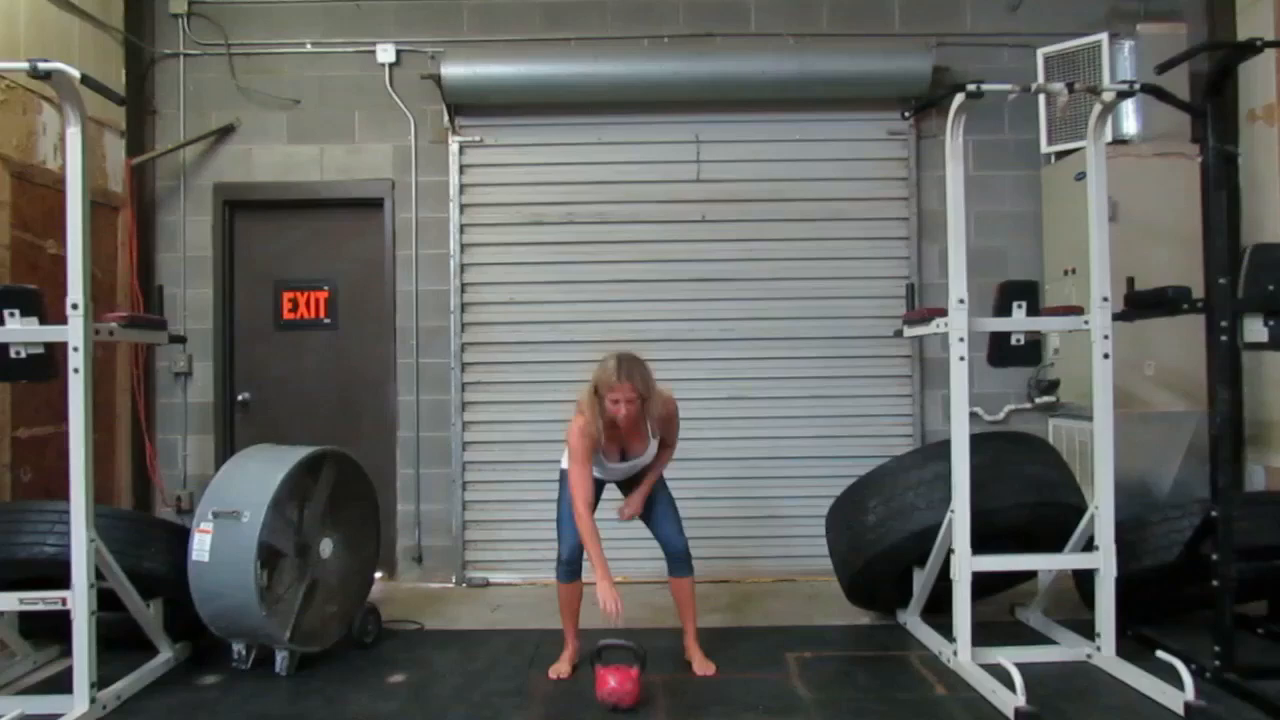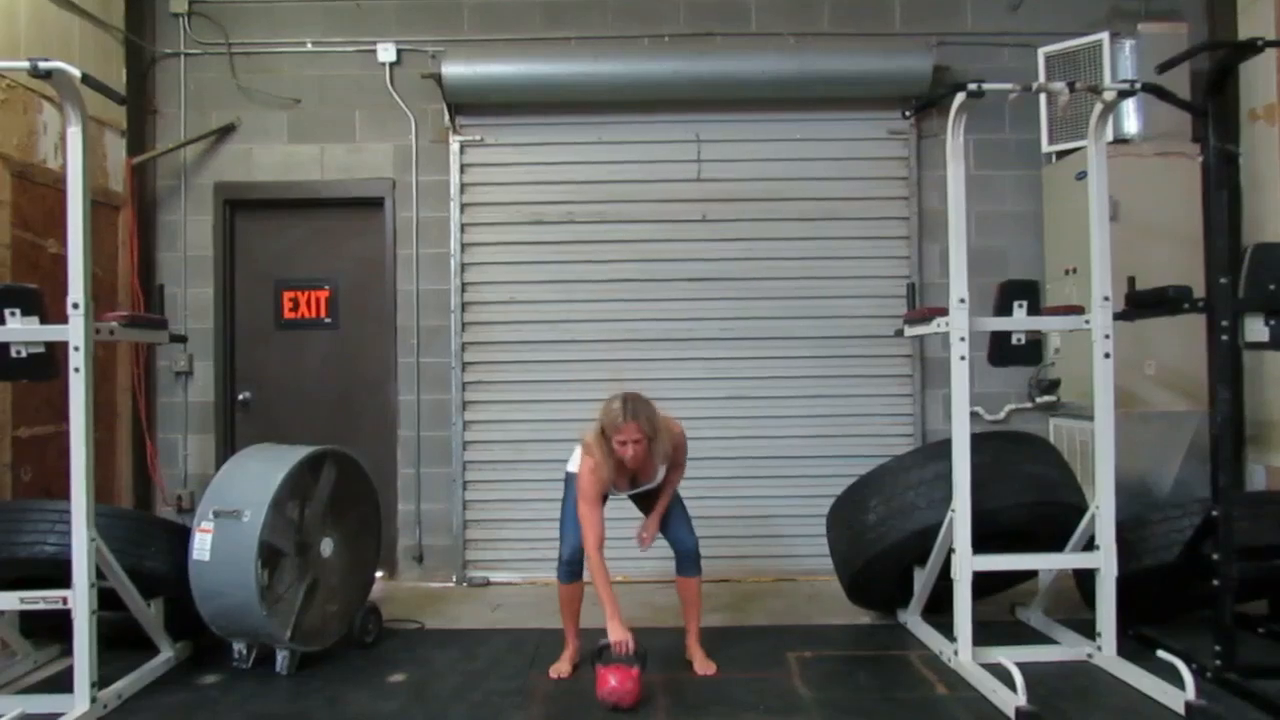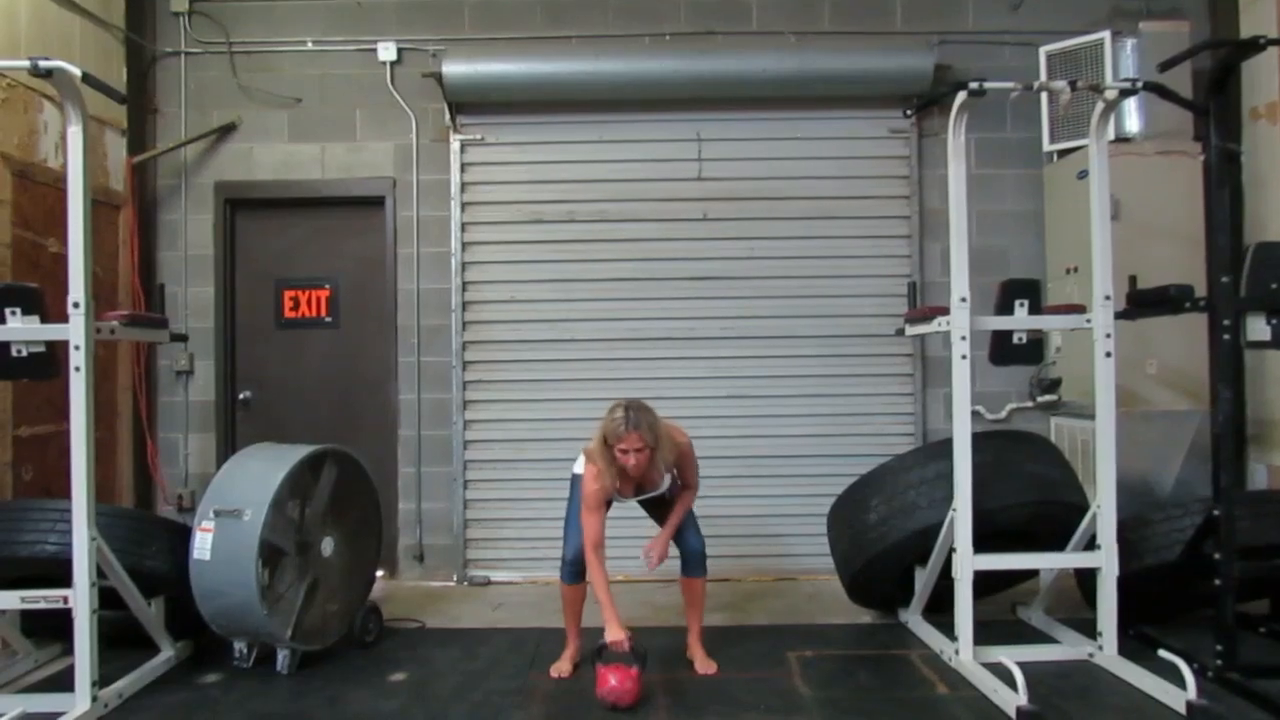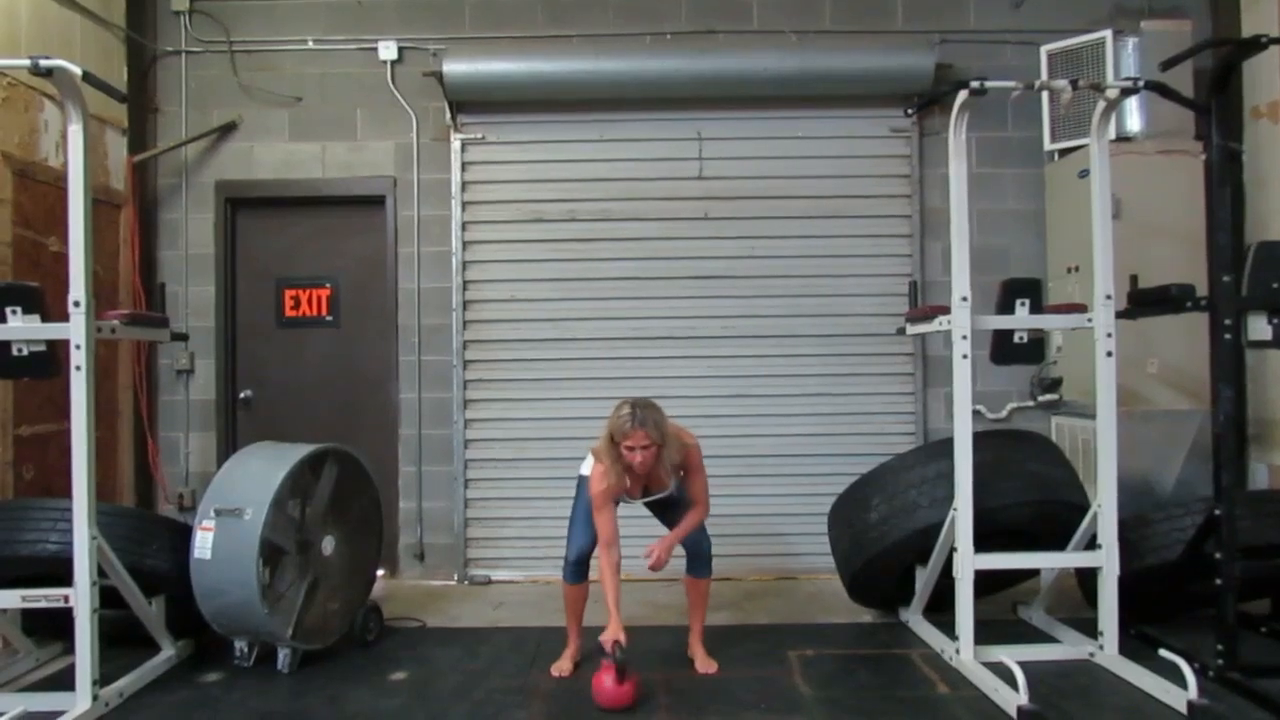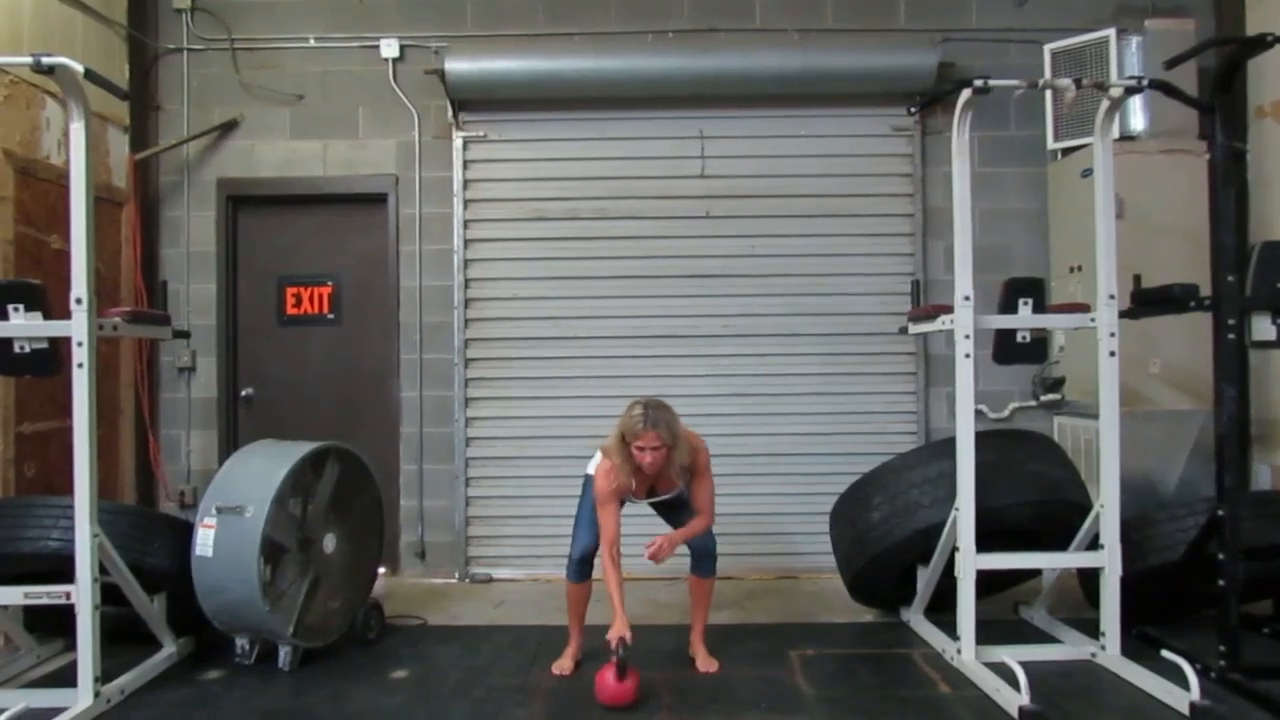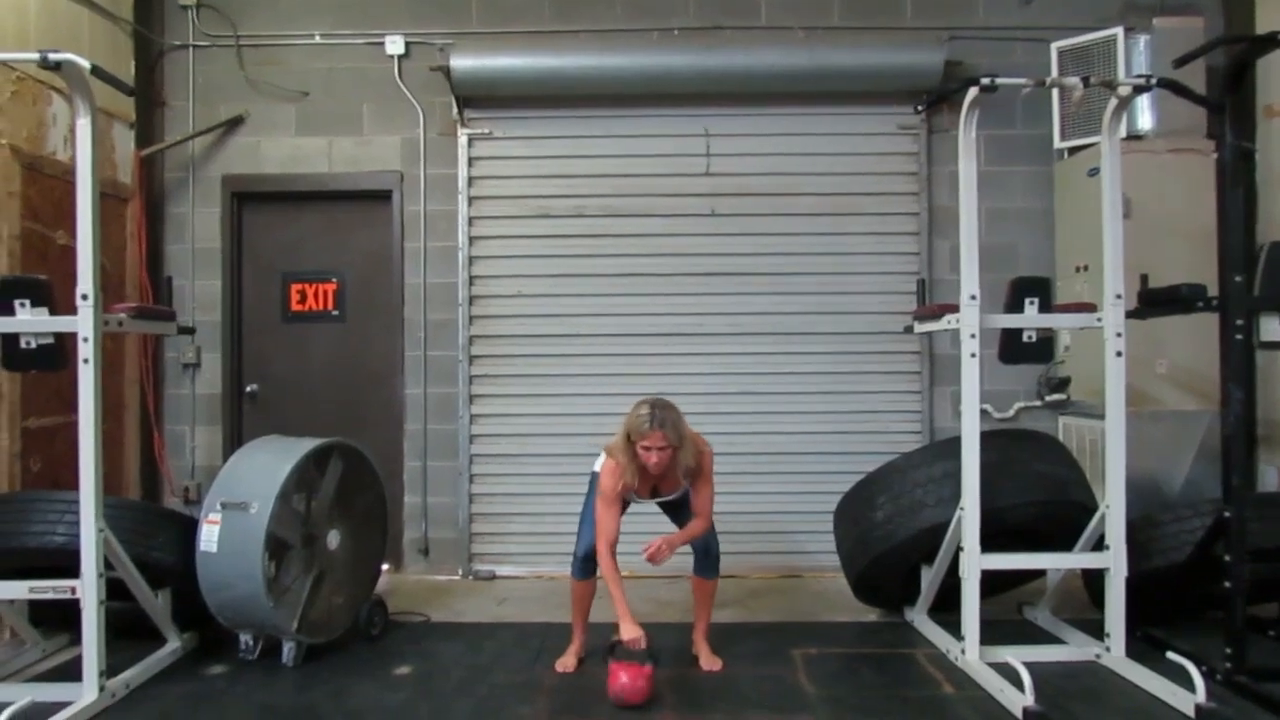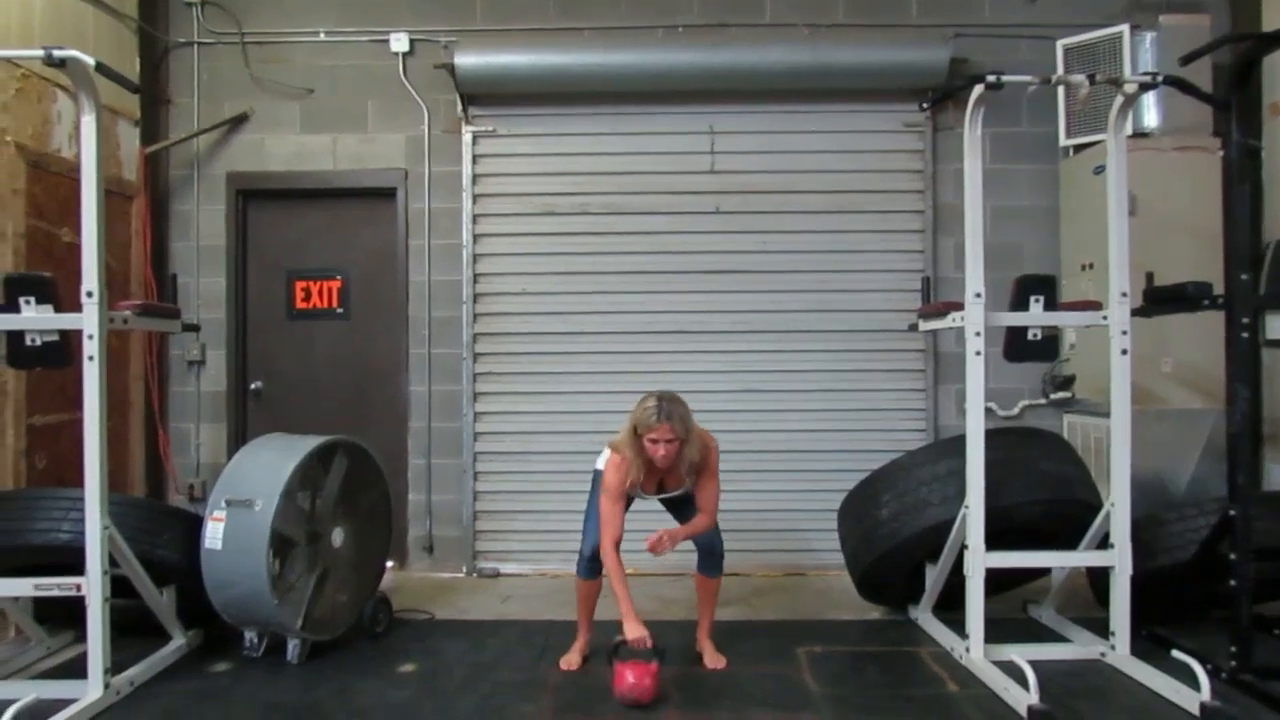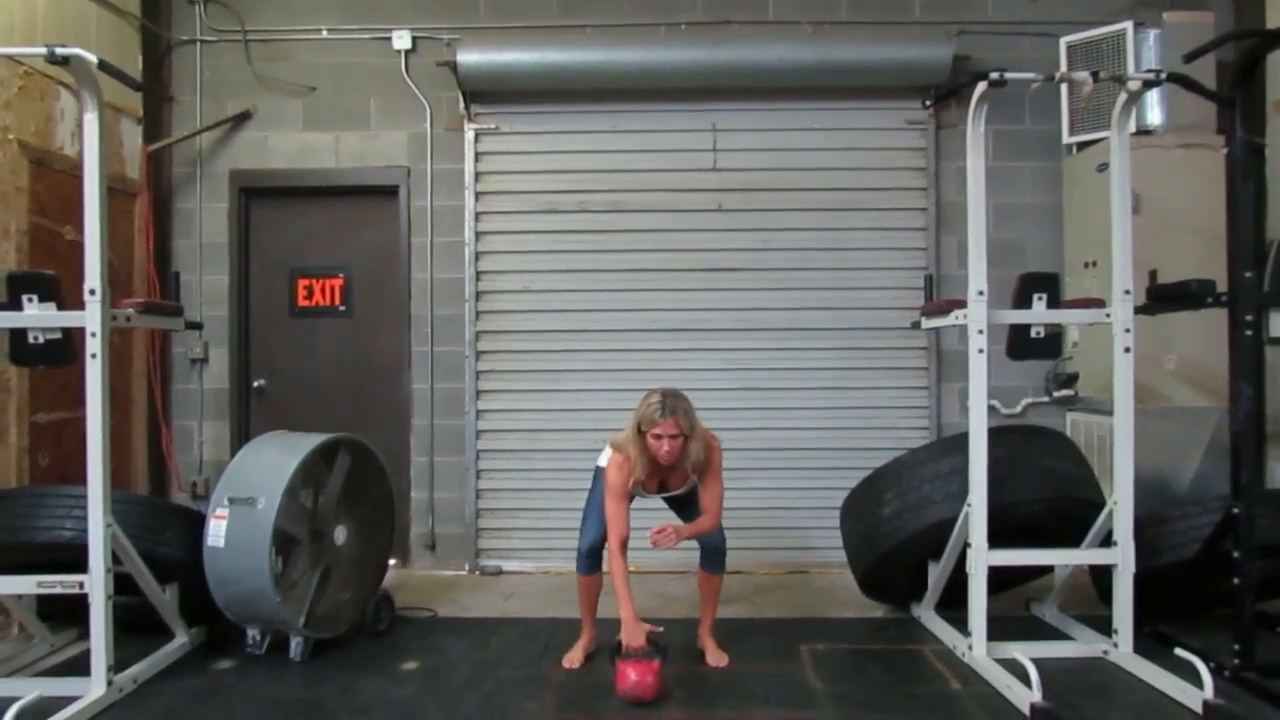
dt=0.2s
person 1, frame 1
left shoulder: (664, 408)
right shoulder: (584, 424)
left elbow: (667, 449)
right elbow: (581, 508)
left wrist: (642, 491)
right wrist: (602, 577)
left hip: (640, 471)
right hip: (588, 470)
left knee: (677, 547)
right knee: (569, 553)
left ankle: (692, 646)
right ankle: (570, 648)
person 1, frame 2
left shoulder: (672, 435)
right shoulder: (593, 462)
left elbow: (675, 470)
right elbow: (593, 549)
left wrist: (655, 515)
right wrist: (614, 620)
left hip: (650, 481)
right hip: (581, 474)
left knee: (687, 546)
right knee: (571, 555)
left ankle: (693, 644)
right ankle: (571, 648)
person 1, frame 3
left shoulder: (678, 445)
right shoulder: (596, 471)
left elbow: (688, 488)
right elbow: (593, 551)
left wrist: (665, 536)
right wrist: (612, 621)
left hip: (658, 485)
right hip: (592, 477)
left knee: (694, 548)
right knee: (573, 556)
left ankle: (695, 644)
right ankle: (572, 647)
person 1, frame 4
left shoulder: (685, 448)
right shoulder: (603, 471)
left elbow: (700, 507)
right elbow: (609, 549)
left wrist: (670, 541)
right wrist: (614, 620)
left hip: (664, 488)
right hip: (603, 481)
left knee: (700, 548)
right knee: (576, 555)
left ankle: (696, 643)
right ankle: (572, 647)
person 1, frame 5
left shoulder: (694, 452)
right shoulder: (609, 469)
left elbow: (705, 515)
right elbow: (609, 548)
left wrist: (674, 538)
right wrist: (619, 617)
left hip: (671, 489)
right hip: (616, 482)
left knee: (705, 549)
right knee: (581, 554)
left ankle: (697, 642)
right ankle: (573, 645)
person 1, frame 6
left shoulder: (699, 453)
right shoulder: (615, 467)
left elbow: (703, 519)
right elbow: (605, 549)
left wrist: (674, 541)
right wrist: (626, 619)
left hip: (676, 488)
right hip: (619, 482)
left knee: (709, 550)
right knee: (585, 551)
left ankle: (700, 640)
right ankle: (577, 643)
person 1, frame 7
left shoulder: (705, 449)
right shoulder: (619, 461)
left elbow: (707, 516)
right elbow: (609, 546)
left wrist: (677, 534)
right wrist: (629, 617)
left hip: (679, 485)
right hip: (618, 477)
left knee: (712, 547)
right knee: (591, 551)
left ankle: (704, 638)
right ankle: (582, 640)
person 1, frame 8
left shoulder: (707, 449)
right shoulder: (622, 460)
left elbow: (712, 519)
right elbow: (617, 546)
left wrist: (682, 531)
right wrist: (629, 618)
left hip: (681, 485)
right hip: (619, 474)
left knee: (715, 544)
right knee: (589, 546)
left ankle: (706, 635)
right ankle: (587, 636)
